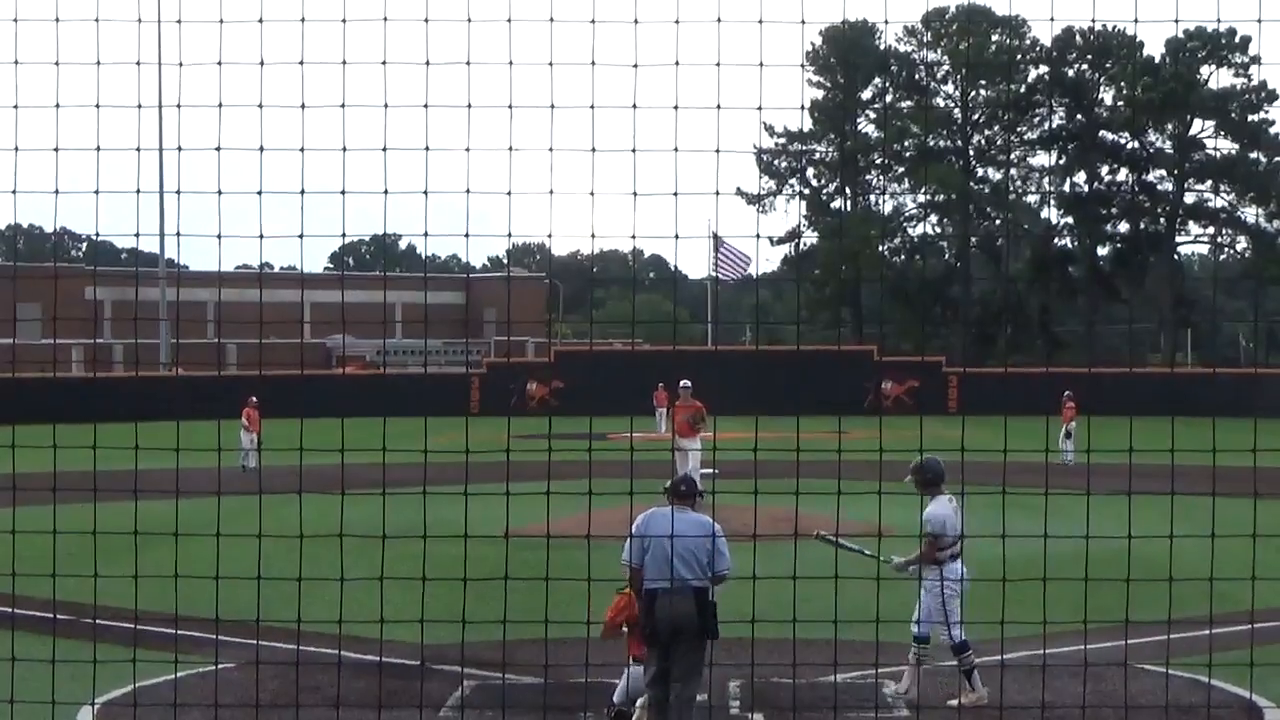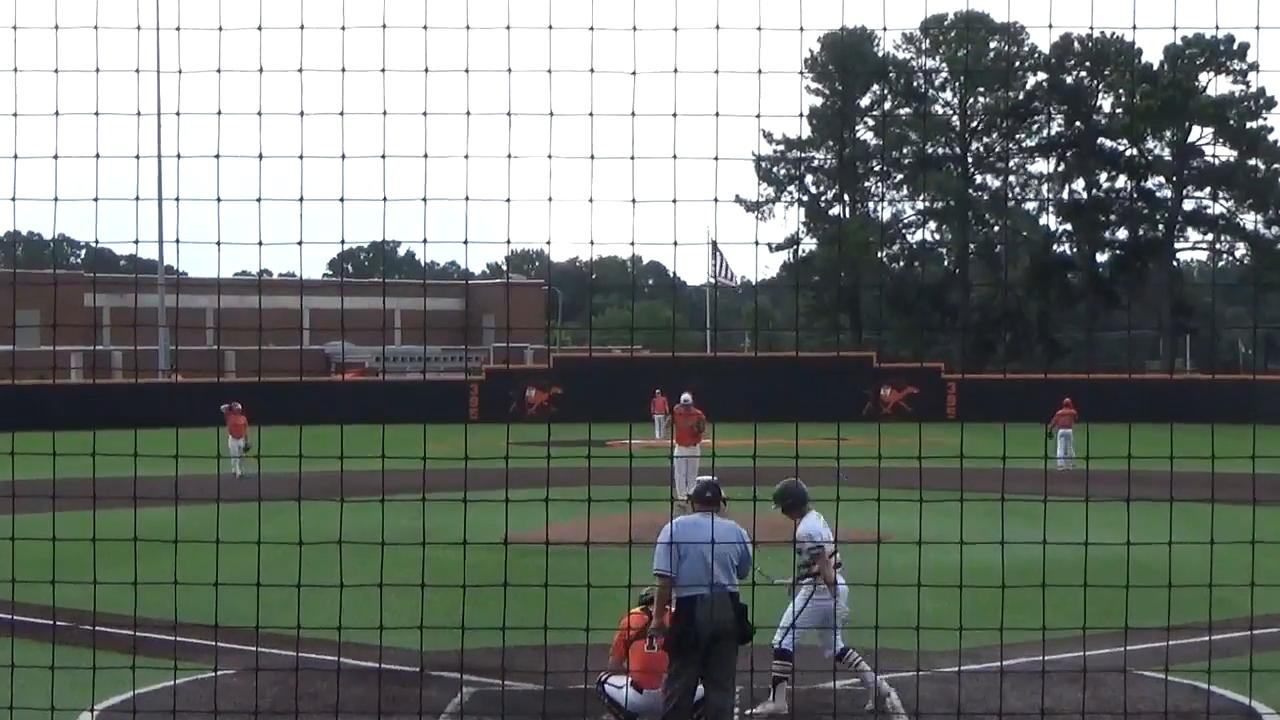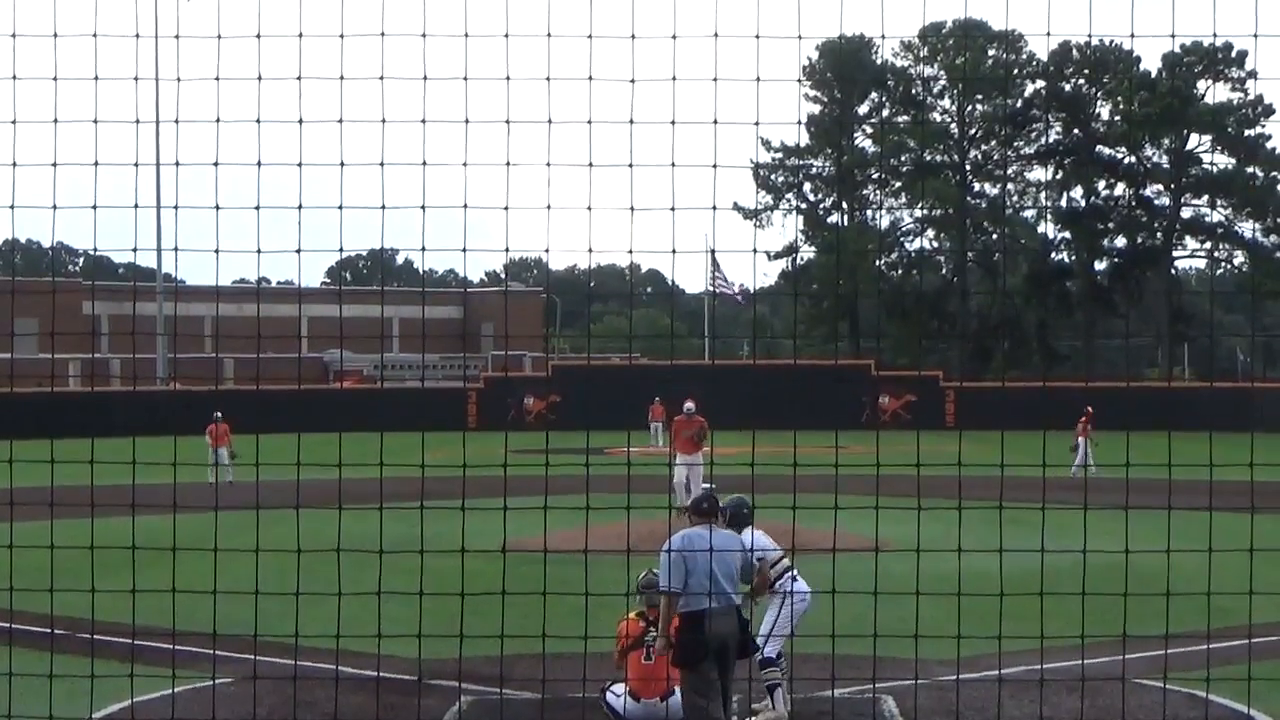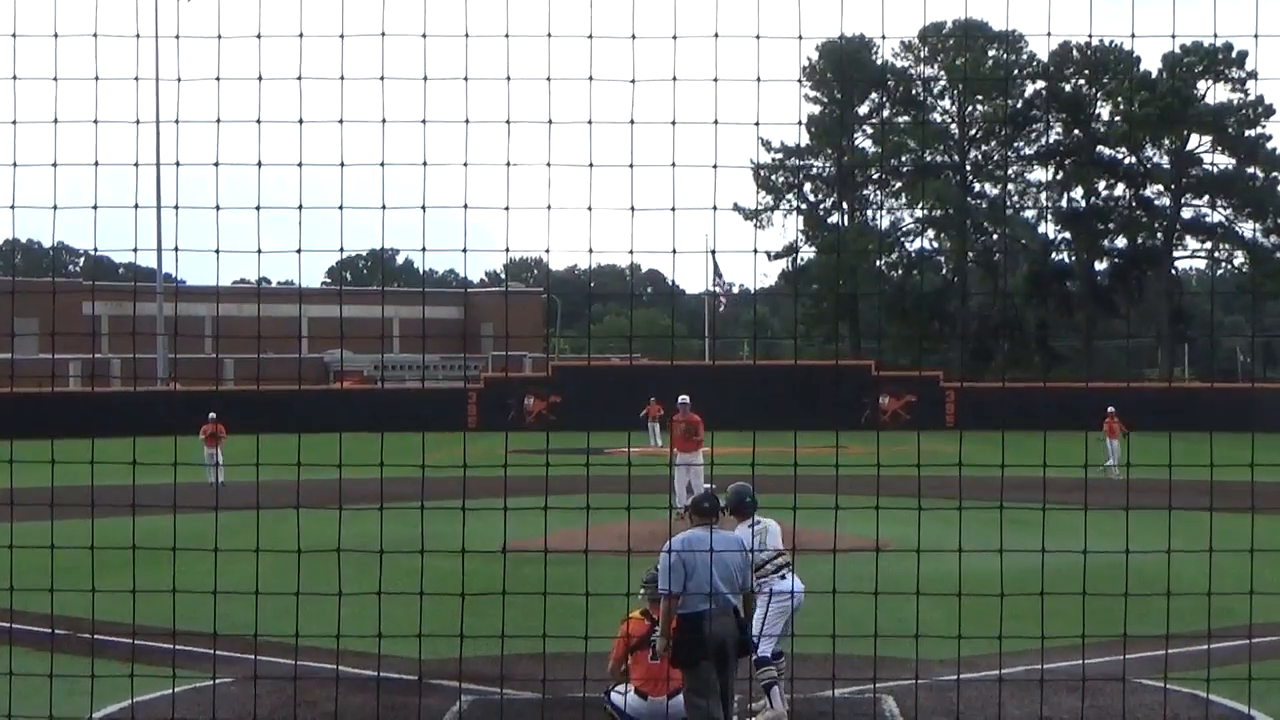
dt=1s
person 1, frame 1
left shoulder: (933, 512)
right shoulder: (949, 501)
left elbow: (929, 553)
left wrist: (904, 563)
right wrist: (919, 564)
left hip: (941, 576)
right hip: (940, 573)
left knee: (953, 634)
right knee: (920, 627)
left ankle: (975, 691)
right ankle: (909, 685)
person 1, frame 2
left shoulder: (806, 528)
right shoulder: (815, 519)
left elbow: (824, 565)
left wrist: (836, 600)
right wrist: (797, 580)
left hip: (818, 591)
right hip: (833, 589)
left knee: (783, 641)
right knee: (835, 646)
right ankle: (880, 690)
person 1, frame 3
left shoulder: (746, 540)
right shoulder: (755, 535)
left elbow: (765, 578)
left hip: (788, 594)
right hip: (798, 591)
left knee: (764, 650)
right knee: (773, 645)
right ankle: (780, 699)
person 1, frame 4
left shoulder: (737, 538)
right shoulder: (771, 524)
right elbow: (784, 556)
left hip: (774, 593)
right hip: (793, 587)
left knee: (759, 650)
right knee: (772, 645)
right ankle: (776, 697)
person 2, frame 1
left shoulder: (646, 520)
right shoulder: (709, 526)
left elbow: (633, 570)
right elbow: (720, 575)
left wrist: (643, 600)
left hip: (656, 604)
right hip: (694, 605)
left knee: (656, 677)
right knee: (685, 678)
person 2, frame 2
left shoulder: (675, 528)
right shoulder: (736, 531)
left elbow: (665, 578)
right elbow: (743, 573)
left wrist: (659, 616)
left hip: (690, 612)
right hip: (728, 611)
left knee: (679, 680)
right knee: (722, 683)
person 2, frame 3
left shoulder: (679, 541)
right shoulder: (736, 540)
left elbow: (671, 594)
right elbow: (762, 580)
left wrist: (663, 634)
left hip: (697, 626)
right hip: (731, 622)
left knee: (703, 698)
right knee: (722, 693)
person 2, frame 4
left shoulder: (678, 544)
right shoulder: (737, 542)
left elbow: (670, 597)
right elbow: (748, 592)
left wrist: (663, 635)
right wrist: (743, 625)
left hip: (695, 626)
right hip: (730, 624)
left knee: (702, 696)
right knee: (724, 692)
